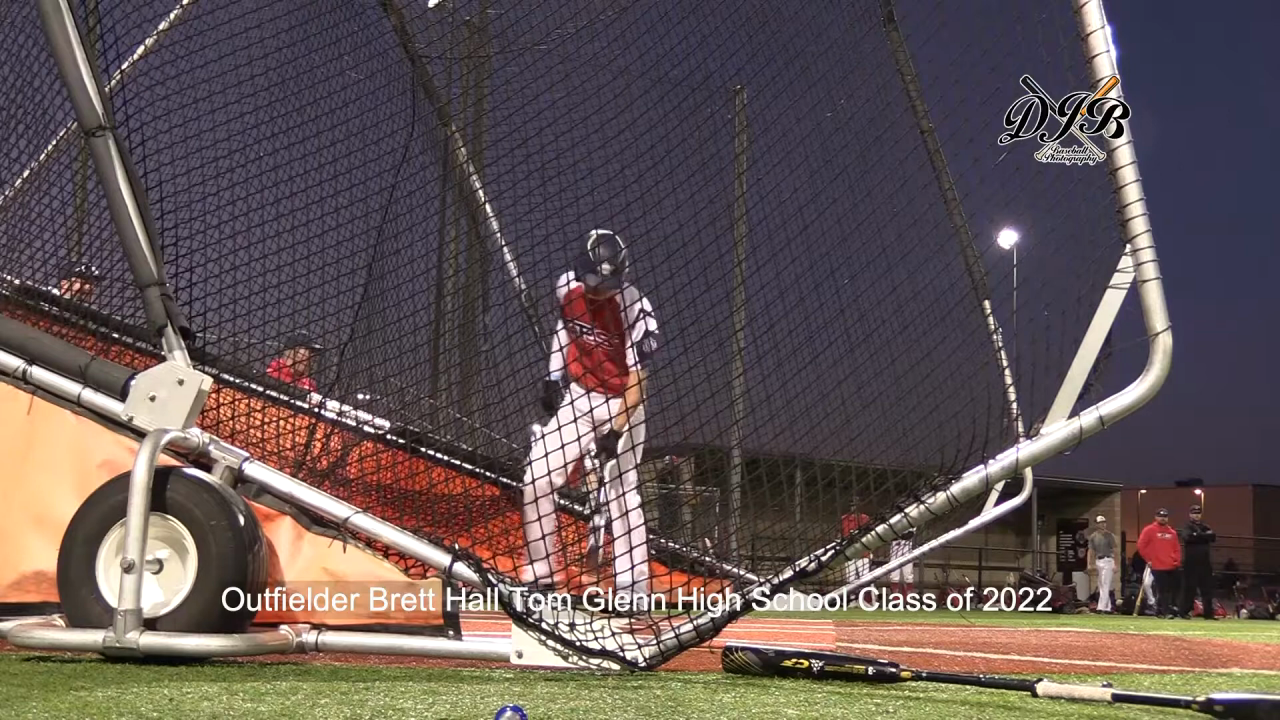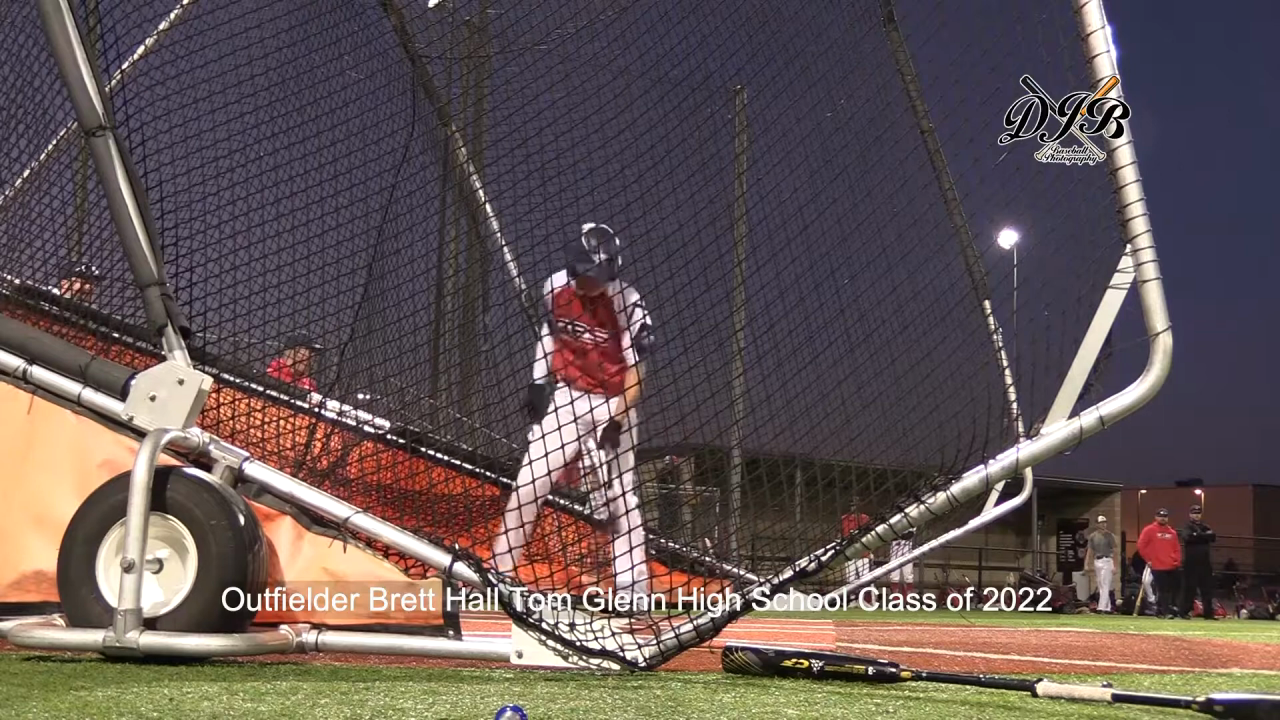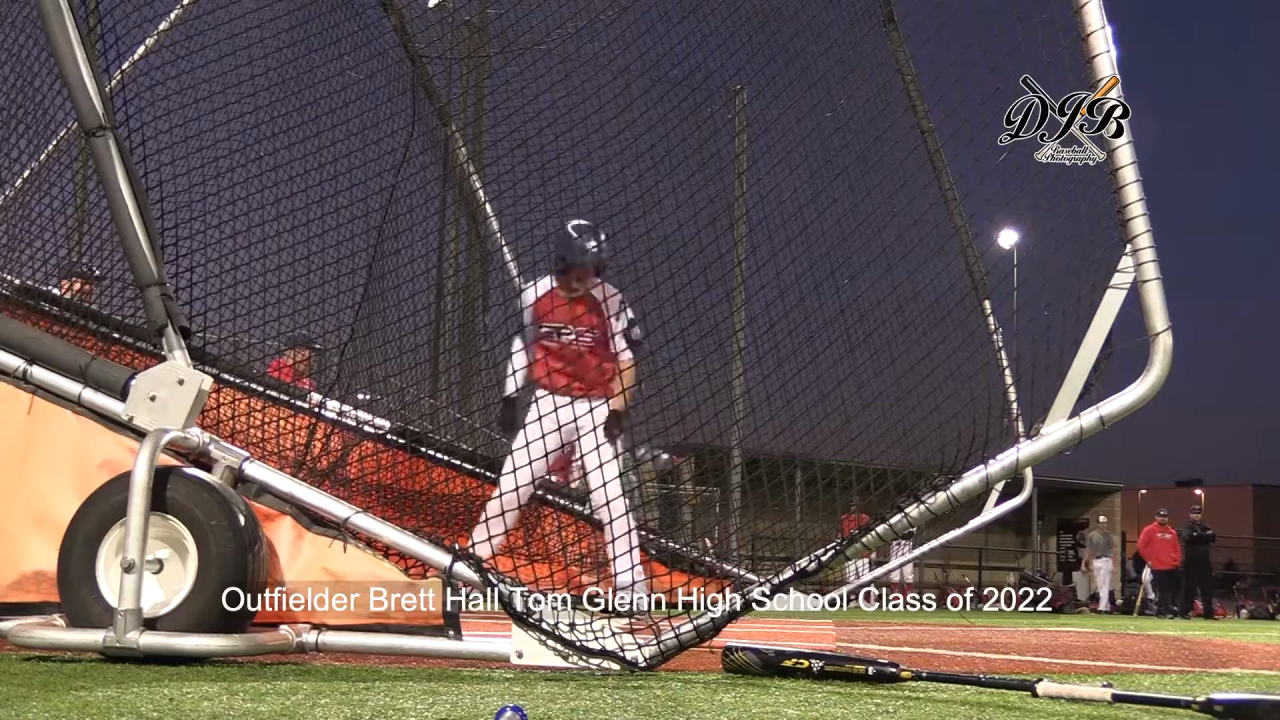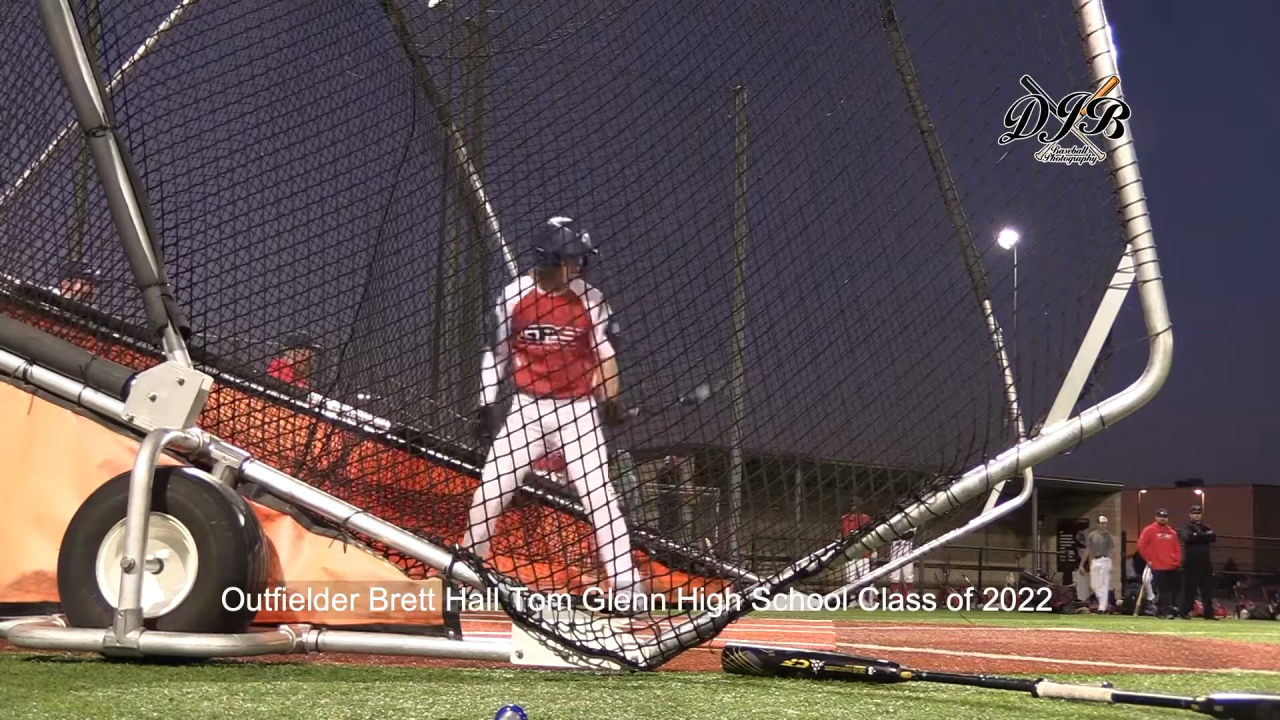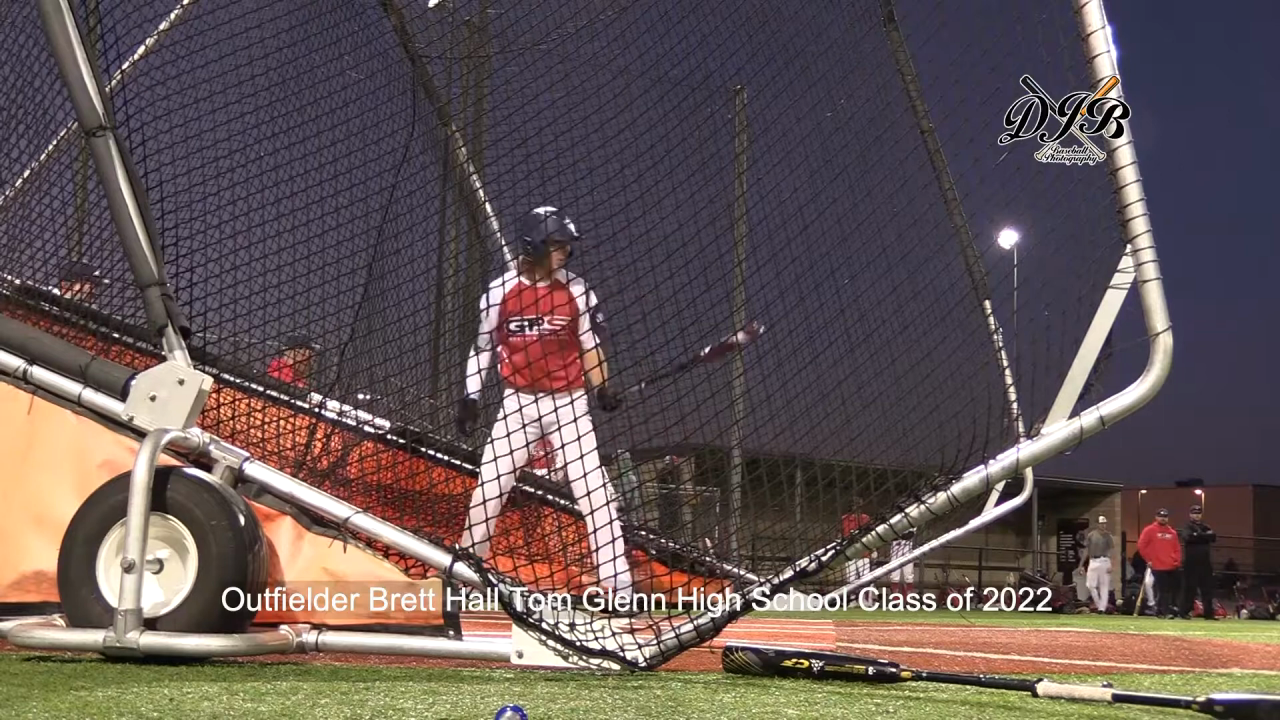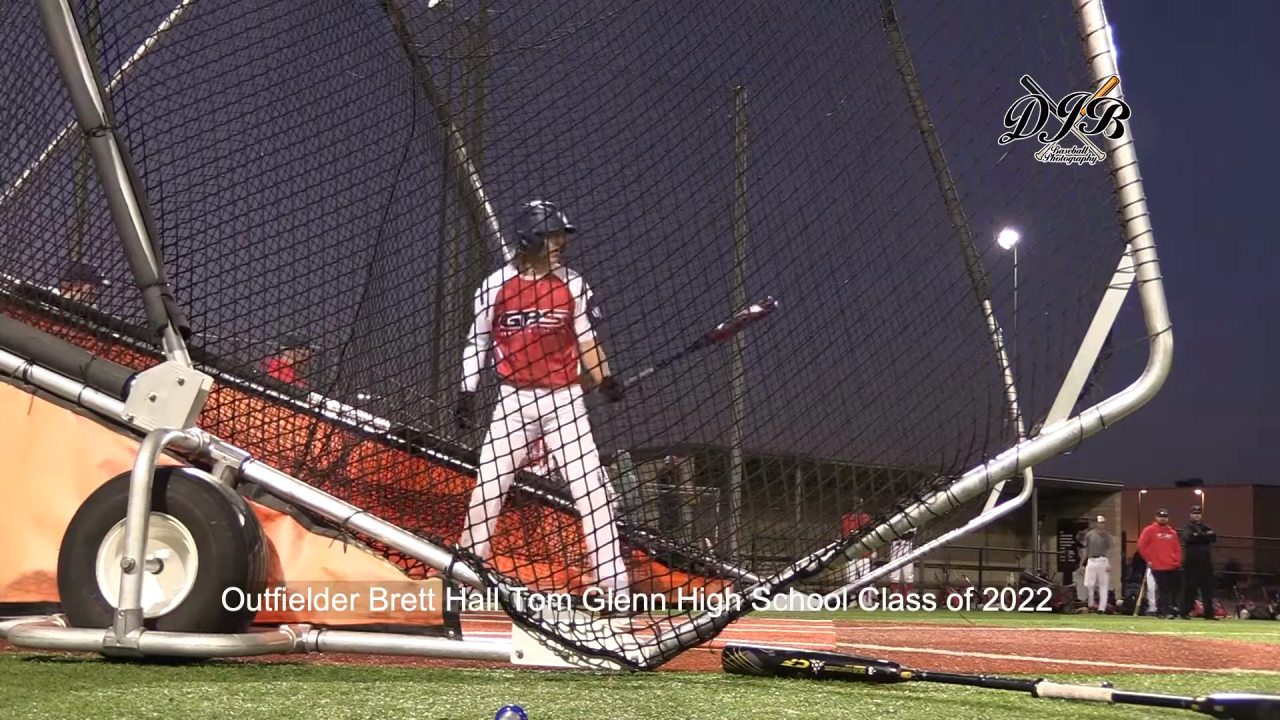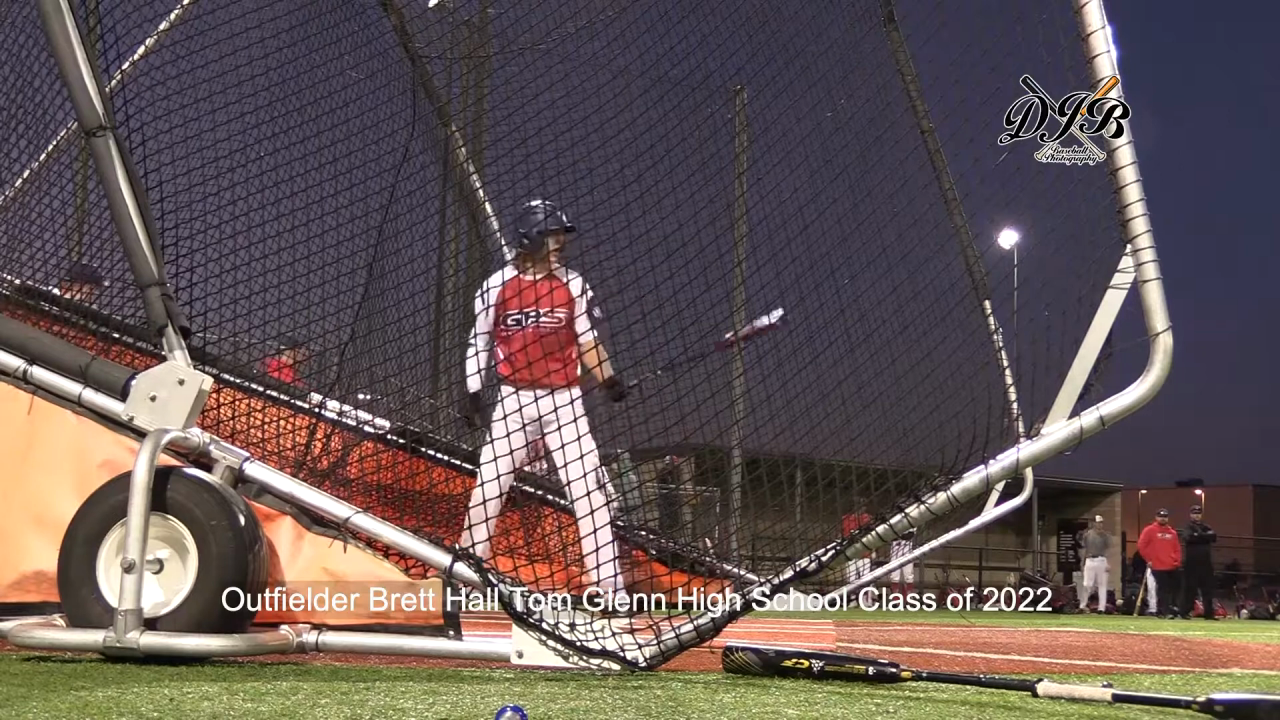
dt=0.1s
person 1, frame 1
left shoulder: (635, 310)
right shoulder: (566, 287)
left elbow: (638, 378)
left wrist: (617, 430)
right wrist: (553, 378)
left hip: (622, 406)
right hip: (578, 396)
left knee: (622, 496)
right knee: (539, 478)
left ankle: (630, 588)
right ankle: (539, 573)
person 1, frame 2
left shoulder: (628, 304)
right shoulder: (555, 288)
left elbow: (635, 371)
left wrist: (618, 420)
right wrist: (539, 381)
left hip: (612, 405)
right hip: (567, 398)
left knee: (619, 494)
right knee: (529, 481)
left ankle: (631, 586)
right ankle: (501, 569)
person 1, frame 3
left shoulder: (610, 303)
right shoulder: (535, 294)
left elbow: (625, 361)
right elbow: (526, 345)
left wrist: (619, 409)
right wrist: (511, 393)
left hip: (594, 408)
right hip: (547, 403)
left knee: (609, 494)
right knee: (510, 486)
left ankle: (630, 586)
person 1, frame 4
left shoulder: (589, 300)
right shoulder: (514, 296)
left elbow: (605, 356)
right elbow: (496, 352)
left wrist: (611, 402)
right wrist: (488, 403)
left hip: (578, 410)
right hip: (528, 407)
left knee: (599, 496)
right knee: (491, 489)
left ankle: (627, 585)
person 1, frame 5
left shoulder: (576, 290)
right shoulder: (501, 290)
left elbow: (589, 345)
right elbow: (483, 345)
left wrist: (602, 387)
right wrist: (471, 397)
left hip: (567, 402)
right hip: (518, 403)
left knee: (593, 489)
right knee: (489, 489)
left ankle: (618, 583)
person 1, frame 6
left shoulder: (573, 284)
right shoulder: (496, 285)
left elbow: (587, 339)
right elbow: (478, 341)
left wrist: (605, 379)
right wrist: (467, 392)
left hip: (564, 399)
right hip: (515, 400)
left knee: (590, 487)
right knee: (488, 488)
left ankle: (615, 583)
person 1, frame 7
left shoulder: (573, 285)
right shoulder: (497, 287)
left elbow: (587, 341)
right elbow: (479, 343)
left wrist: (608, 379)
right wrist: (474, 393)
left hip: (565, 401)
right hip: (514, 400)
left knee: (588, 490)
right knee: (489, 489)
left ankle: (610, 584)
